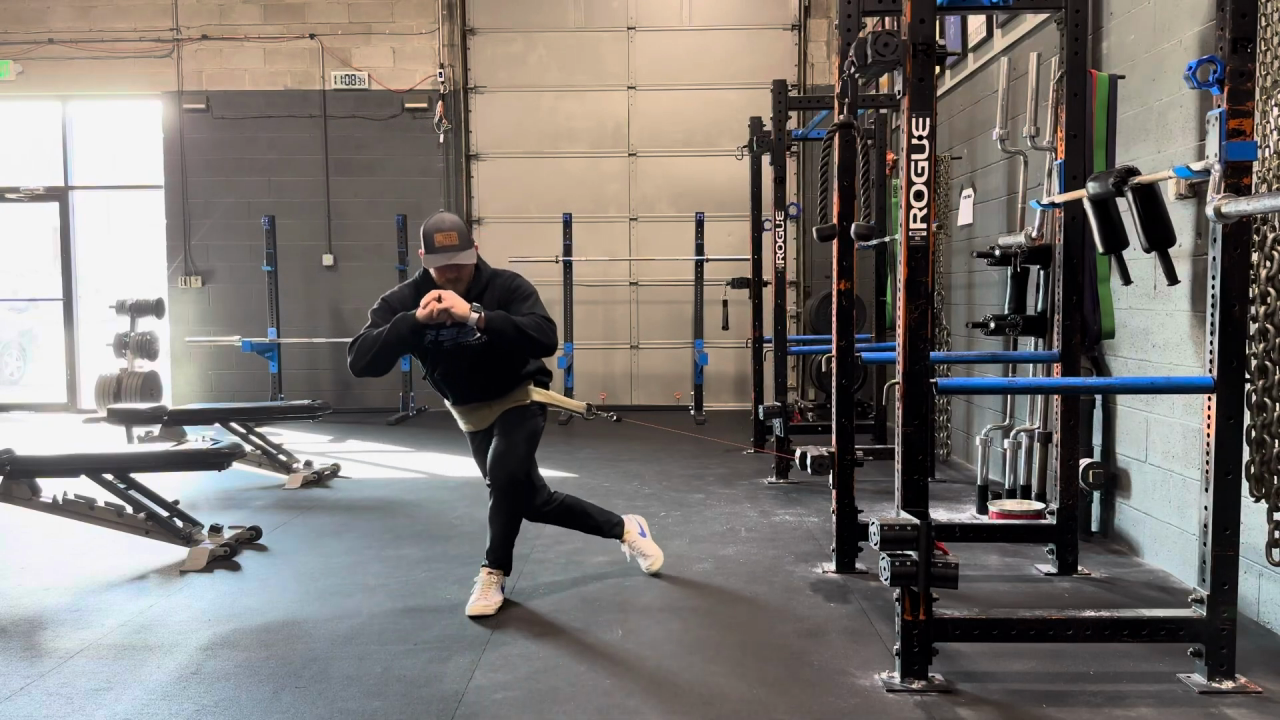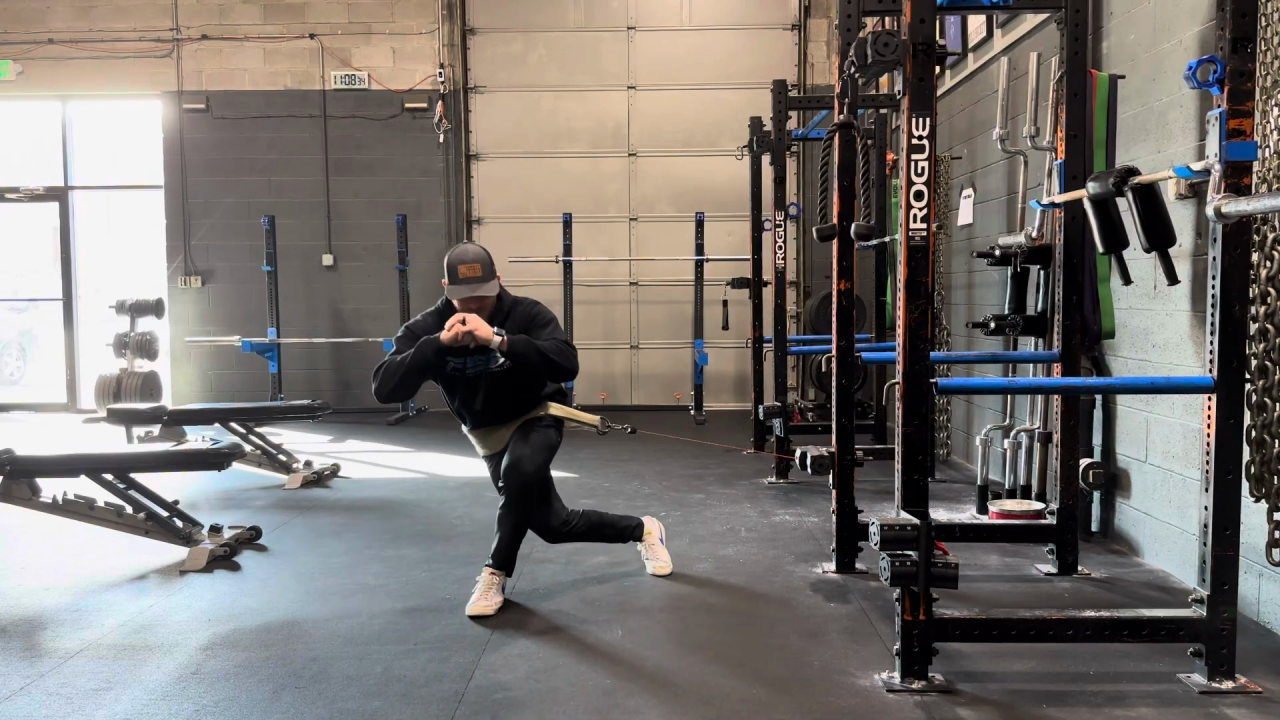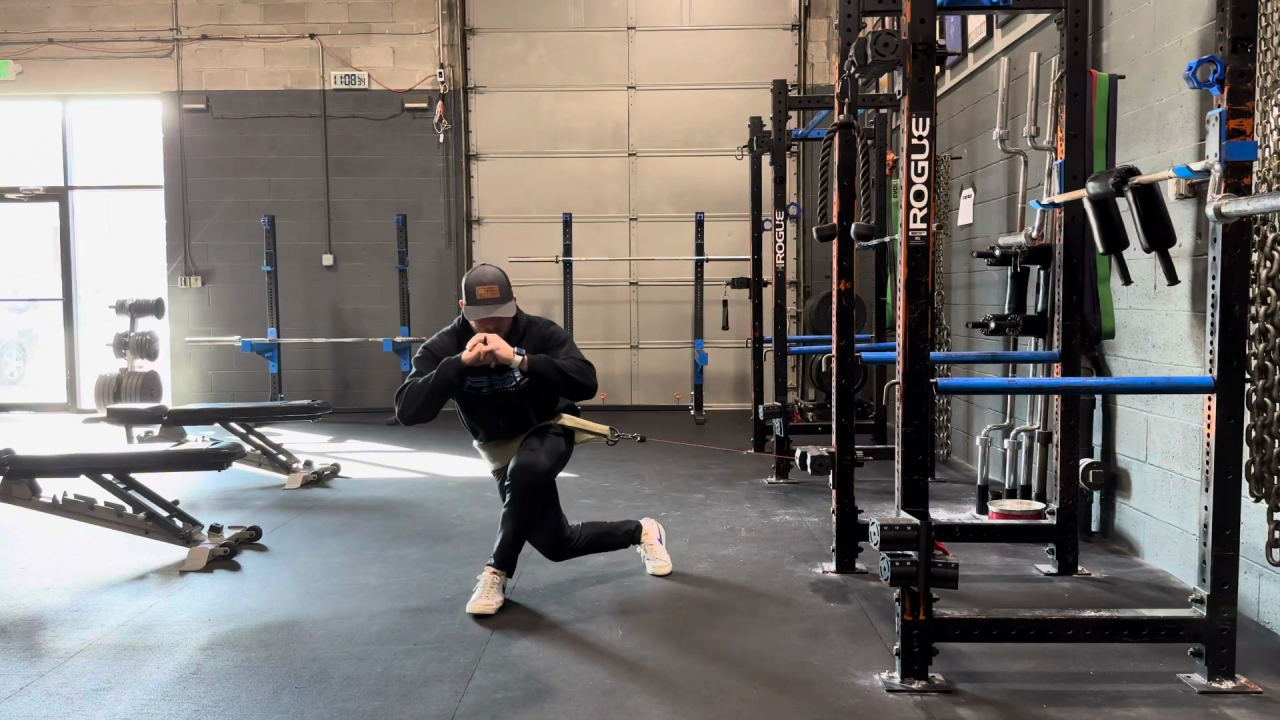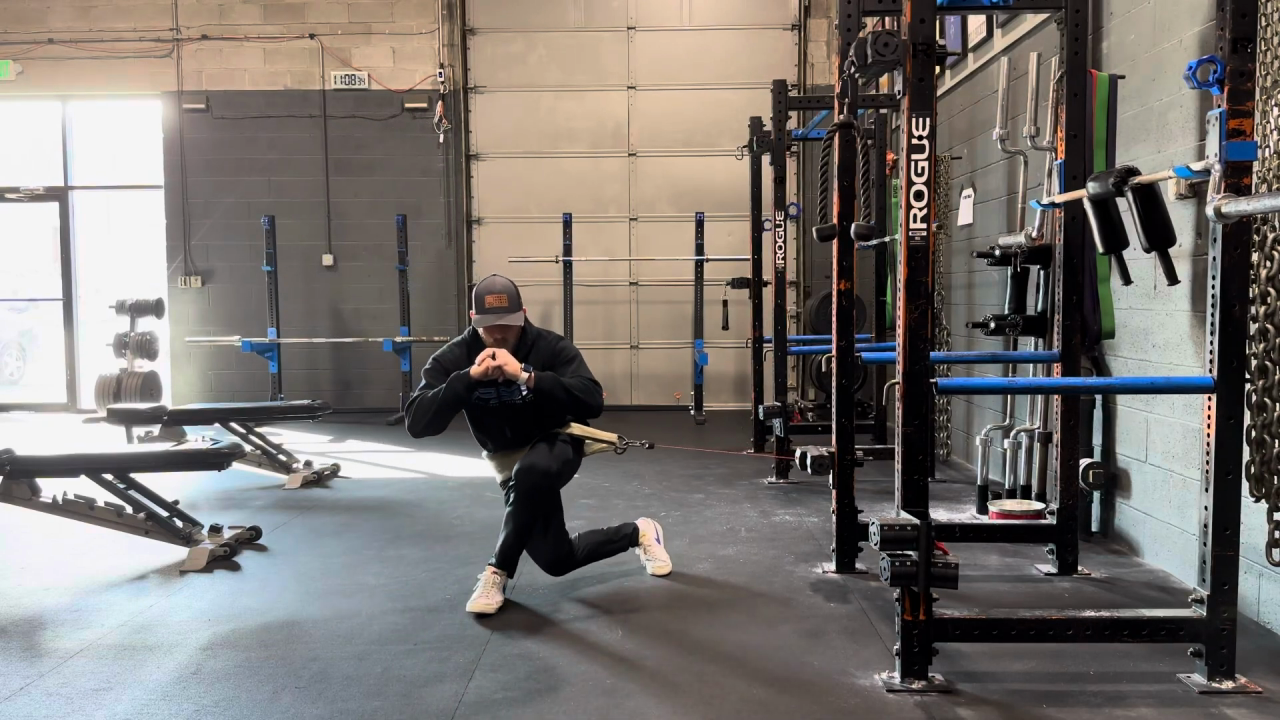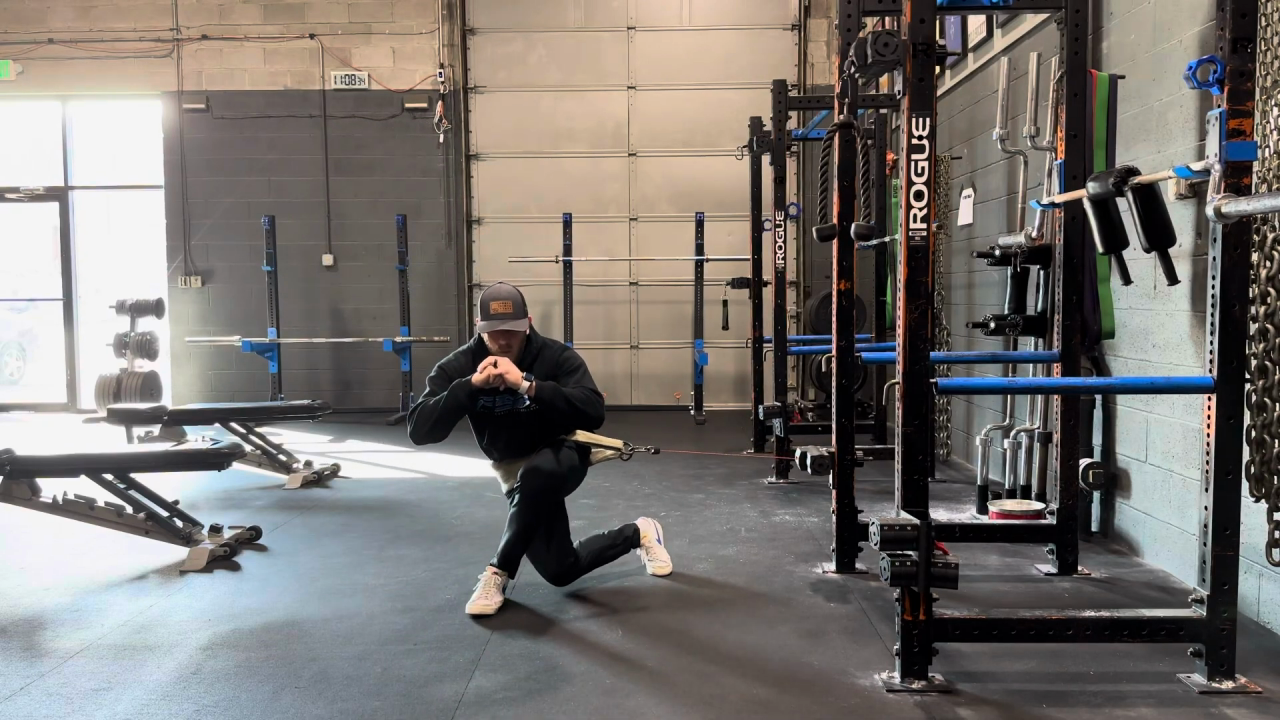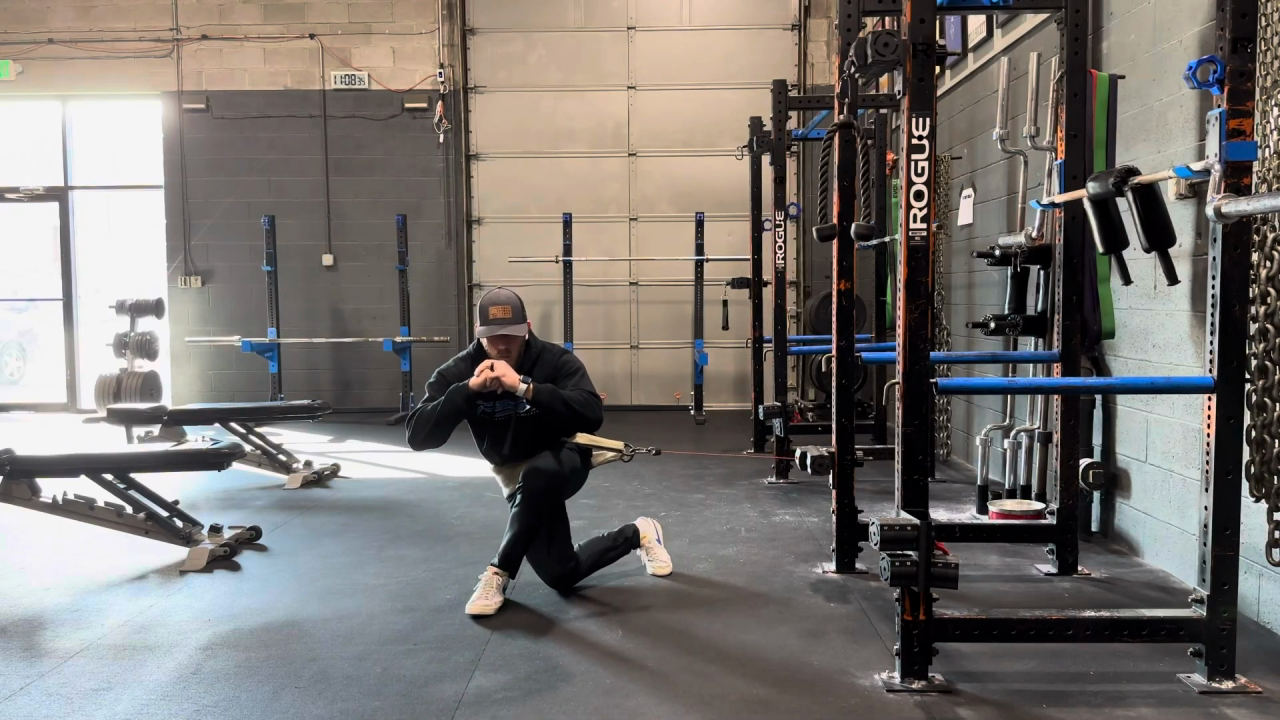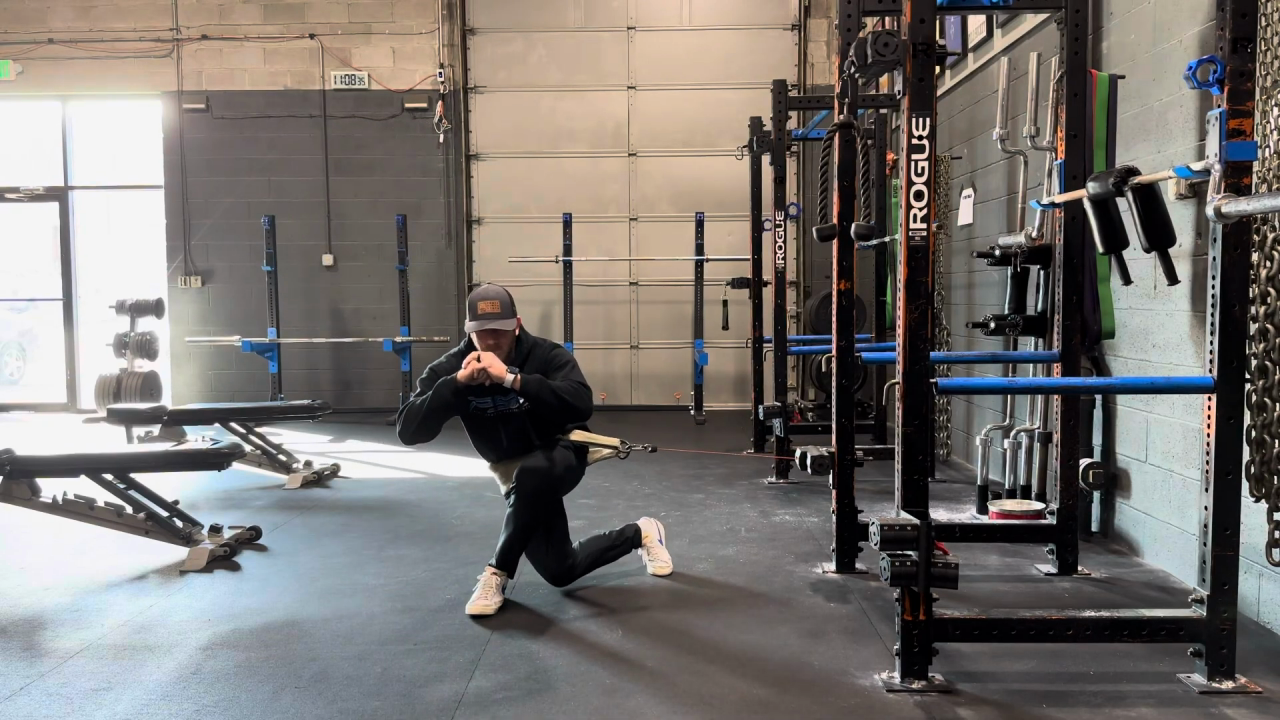
dt=0.2s
person 1, frame 1
left shoulder: (507, 286)
right shoulder: (402, 302)
left elbow: (546, 340)
right elbow: (360, 363)
left wrist: (475, 316)
right wrist: (413, 320)
left hip: (519, 397)
right hip: (472, 413)
left knee: (507, 470)
right knee: (533, 501)
left ankle: (493, 574)
right ankle: (625, 528)
person 1, frame 2
left shoulder: (527, 313)
right shoulder: (426, 329)
left elbow: (567, 365)
right elbow: (384, 390)
left wrist: (498, 339)
right wrist: (438, 343)
left hip: (535, 417)
right hip: (489, 434)
left knee: (519, 472)
right knee: (552, 524)
left ankle: (494, 574)
right ankle: (642, 529)
person 1, frame 3
left shoulder: (542, 333)
right shoulder: (443, 347)
left elbow: (586, 383)
right elbow: (407, 411)
left wrist: (518, 359)
right wrist: (460, 363)
left hip: (547, 431)
right hip: (500, 450)
left knee: (526, 472)
right knee: (556, 544)
left ankle: (496, 573)
right ankle: (641, 531)
person 1, frame 4
left shoulder: (551, 347)
right shoulder: (453, 359)
left elbow: (592, 403)
right elbow: (416, 424)
left wrist: (525, 376)
right wrist: (468, 378)
left hip: (556, 444)
right hip: (508, 462)
left knee: (531, 474)
right knee: (557, 560)
left ankle: (497, 573)
right ankle: (637, 533)
person 1, frame 5
left shoulder: (557, 356)
right shoulder: (458, 367)
left elbow: (593, 413)
right elbow: (419, 431)
left wrist: (526, 384)
right wrist: (470, 385)
left hip: (562, 454)
right hip: (514, 472)
left knee: (537, 478)
right knee: (560, 571)
left ankle: (498, 573)
right ankle: (638, 533)
person 1, frame 6
left shoulder: (556, 360)
right shoulder: (457, 373)
left elbow: (591, 416)
right elbow: (418, 437)
left wrist: (523, 387)
right wrist: (468, 390)
left hip: (564, 457)
right hip: (516, 476)
left knee: (538, 478)
right knee: (562, 575)
left ankle: (498, 573)
right ankle: (637, 533)
person 1, frame 7
left shoulder: (546, 355)
right shoulder: (448, 369)
left elbow: (580, 406)
right elbow: (409, 431)
left wrist: (510, 378)
right wrist: (456, 383)
left hip: (560, 450)
right hip: (513, 471)
left knee: (531, 478)
right knee: (560, 571)
left ankle: (498, 574)
right ankle: (641, 533)
